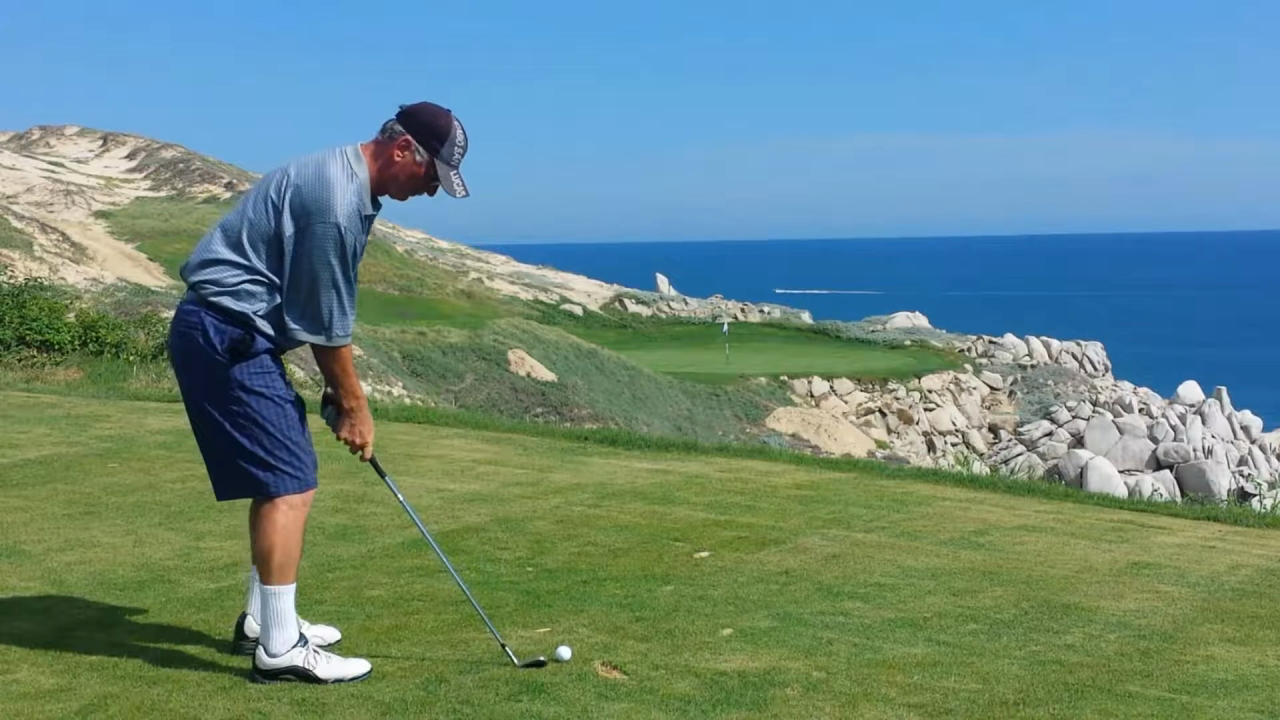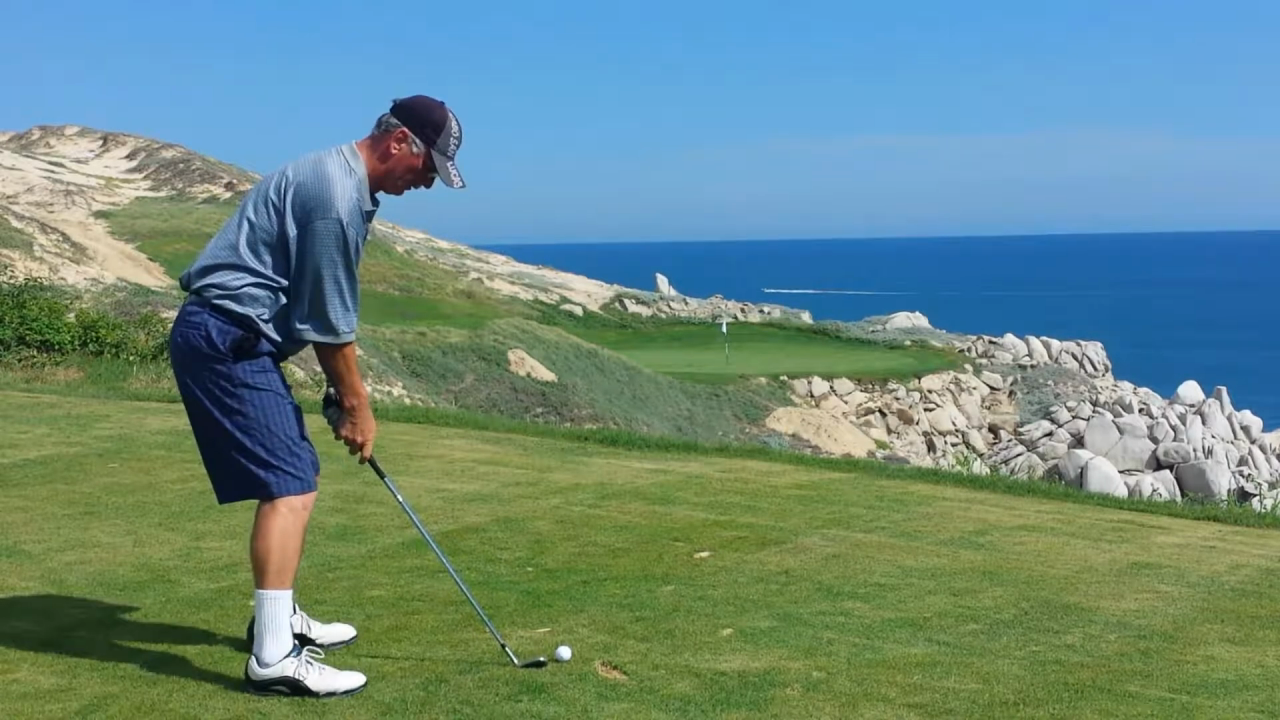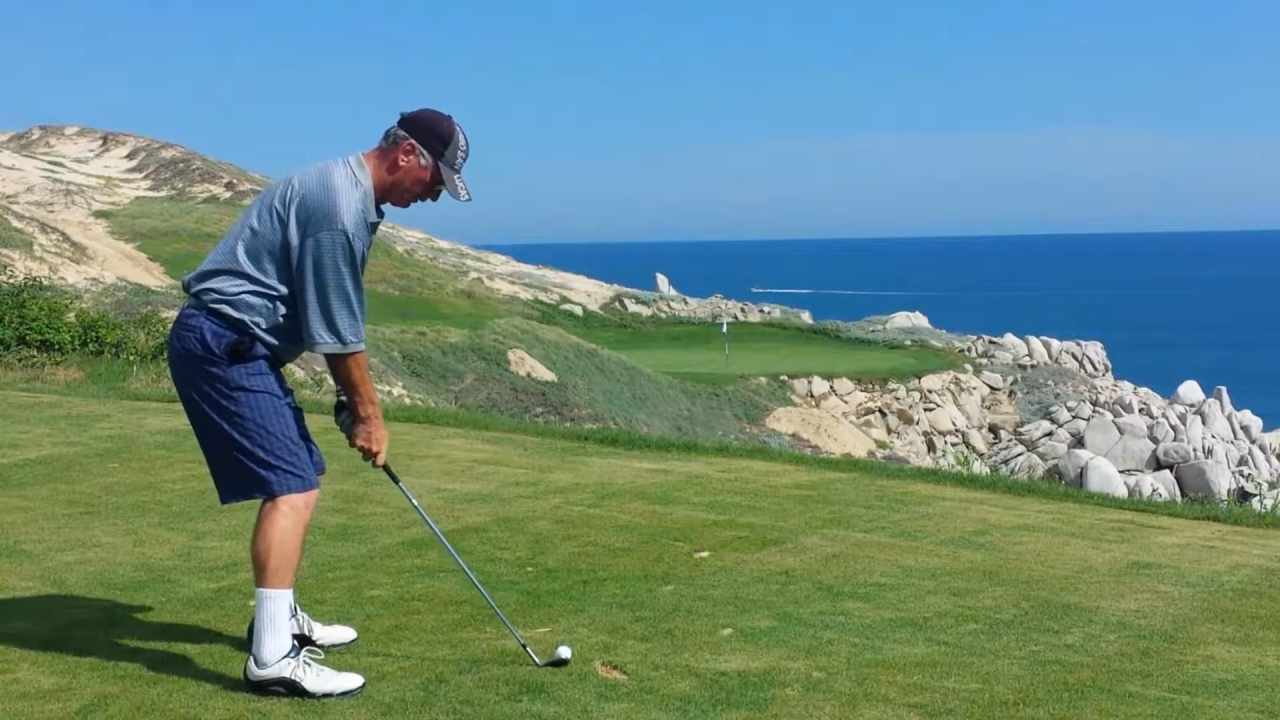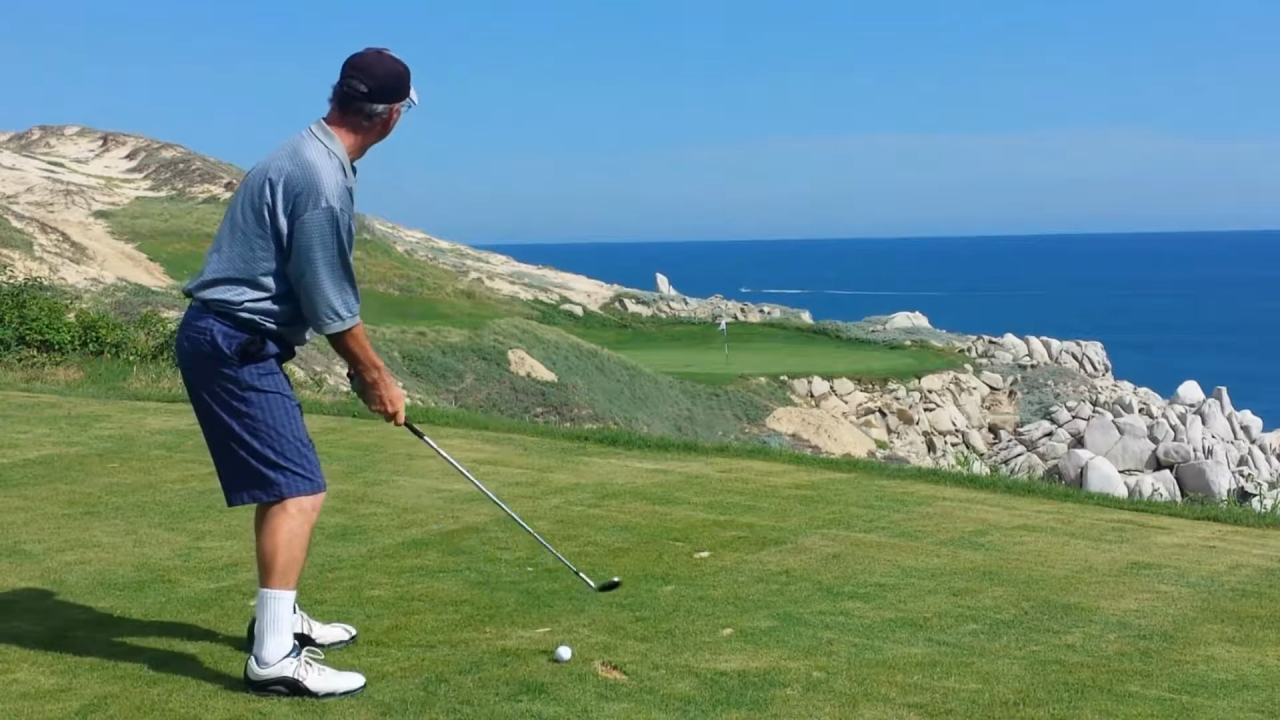
dt=1s
person 1, frame 1
left shoulder: (346, 183)
right shoulder: (334, 200)
left elbow: (318, 311)
right elbow: (324, 322)
left wrist: (339, 393)
right wrist: (354, 407)
left hip: (233, 333)
right hip: (226, 336)
left knee: (281, 477)
right knee: (289, 484)
left ankle: (262, 619)
right ankle: (280, 647)
person 1, frame 2
left shoulder: (343, 182)
right shoulder: (336, 195)
left elbow: (323, 312)
right elbow: (330, 320)
left wrist: (342, 394)
right wrist: (357, 407)
left hip: (235, 338)
right hip: (228, 340)
left knee: (297, 476)
right knee: (289, 488)
left ankle: (279, 619)
right ankle: (275, 658)
person 1, frame 3
left shoulder: (349, 190)
right shoulder: (340, 207)
left elbow: (334, 318)
right elbow: (338, 329)
left wrist: (350, 398)
right wrist: (369, 413)
left hip: (236, 344)
right hip: (221, 345)
left knee: (302, 478)
right knee: (291, 488)
left ankle: (278, 617)
right ankle: (273, 657)
person 1, frame 4
left shoulder: (314, 157)
right shoulder: (321, 181)
left elbow: (332, 285)
right elbow: (330, 304)
left wrist: (363, 363)
right wrist: (378, 378)
left hip: (236, 340)
right hip: (236, 345)
left knee: (284, 482)
right knee: (298, 490)
left ankle: (279, 617)
right ankle: (274, 658)
